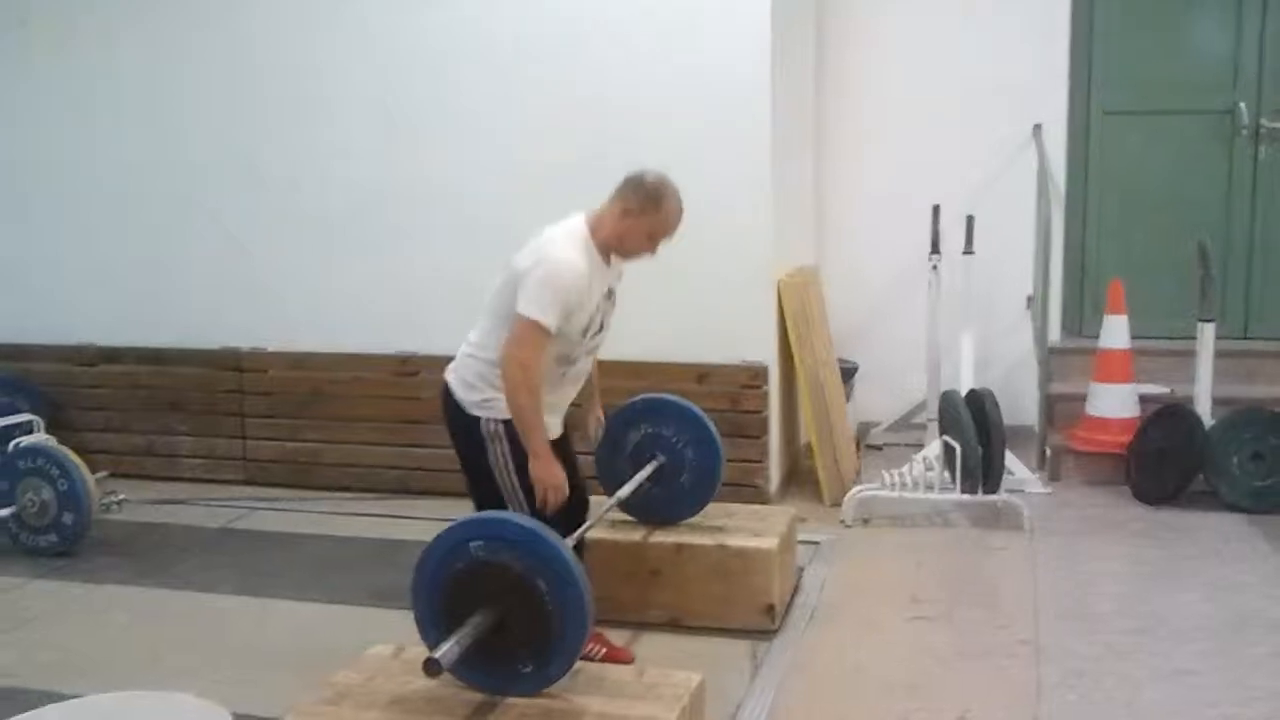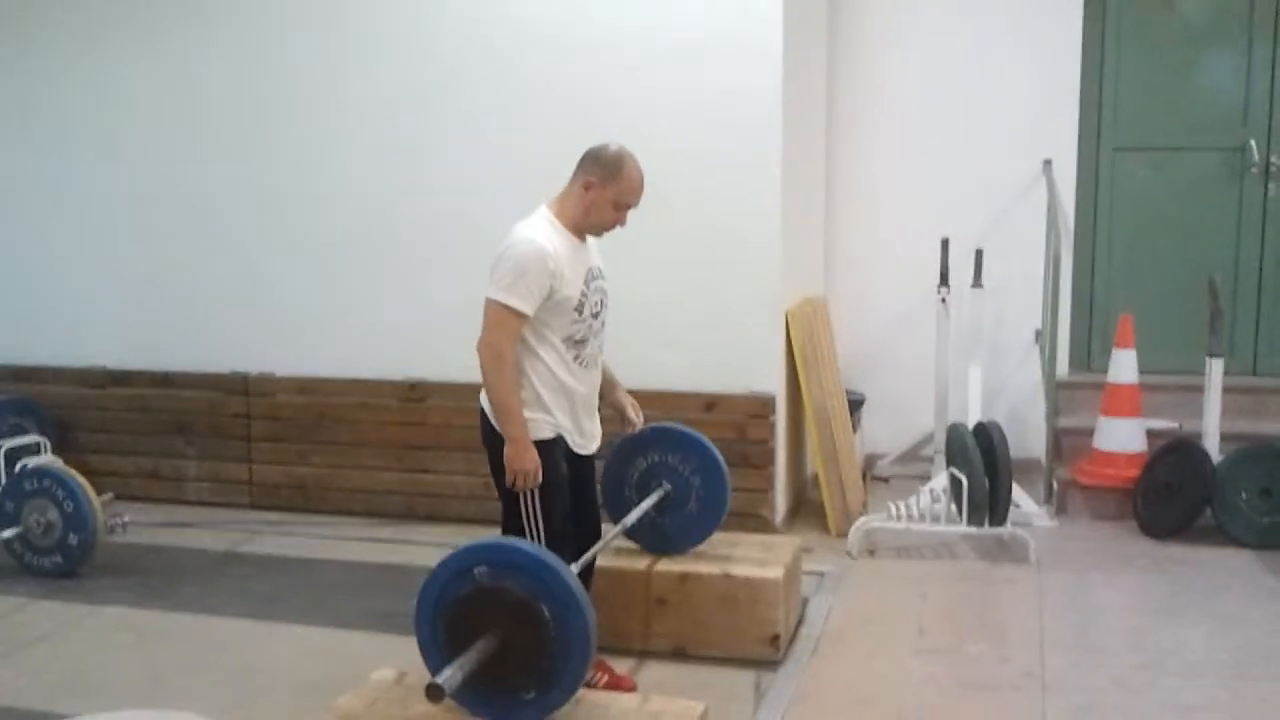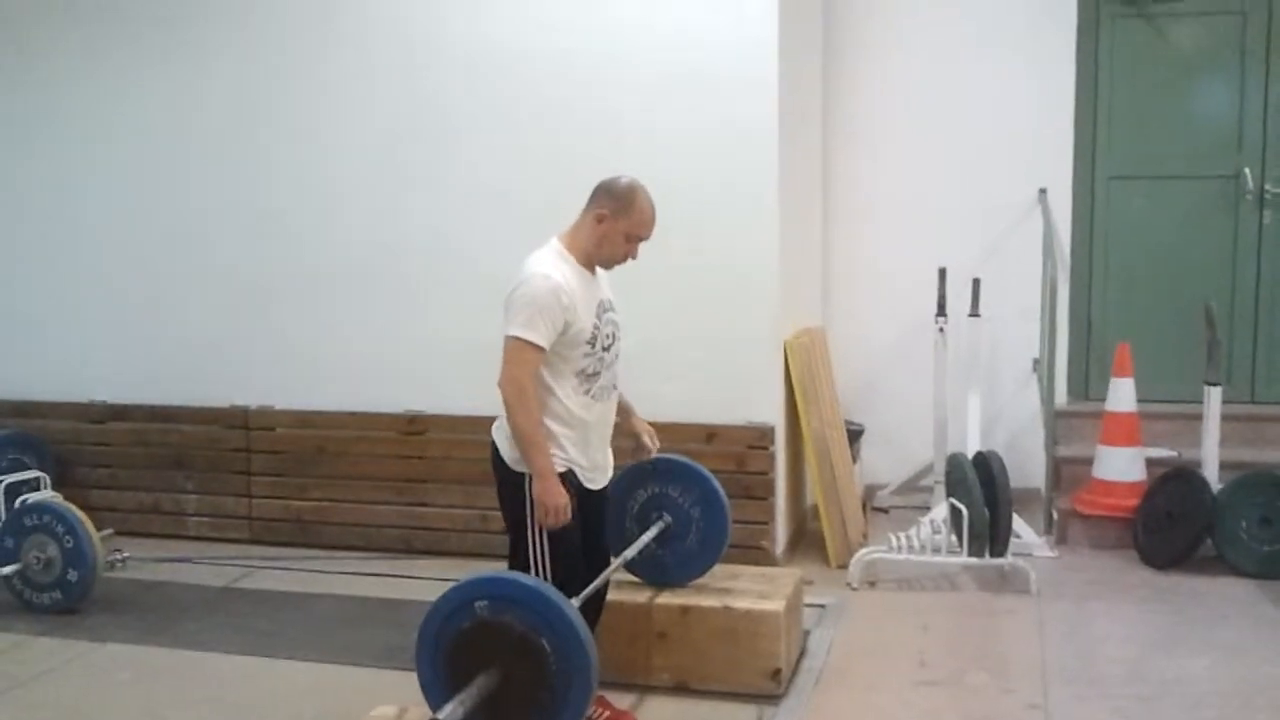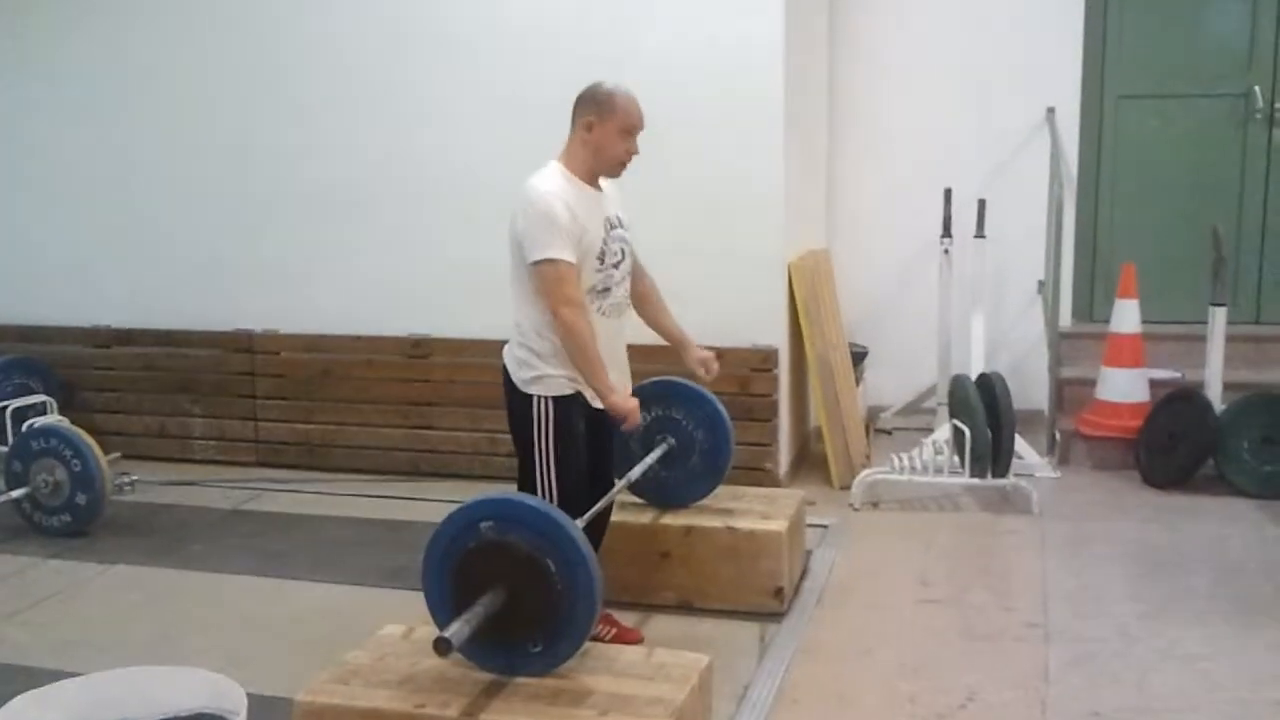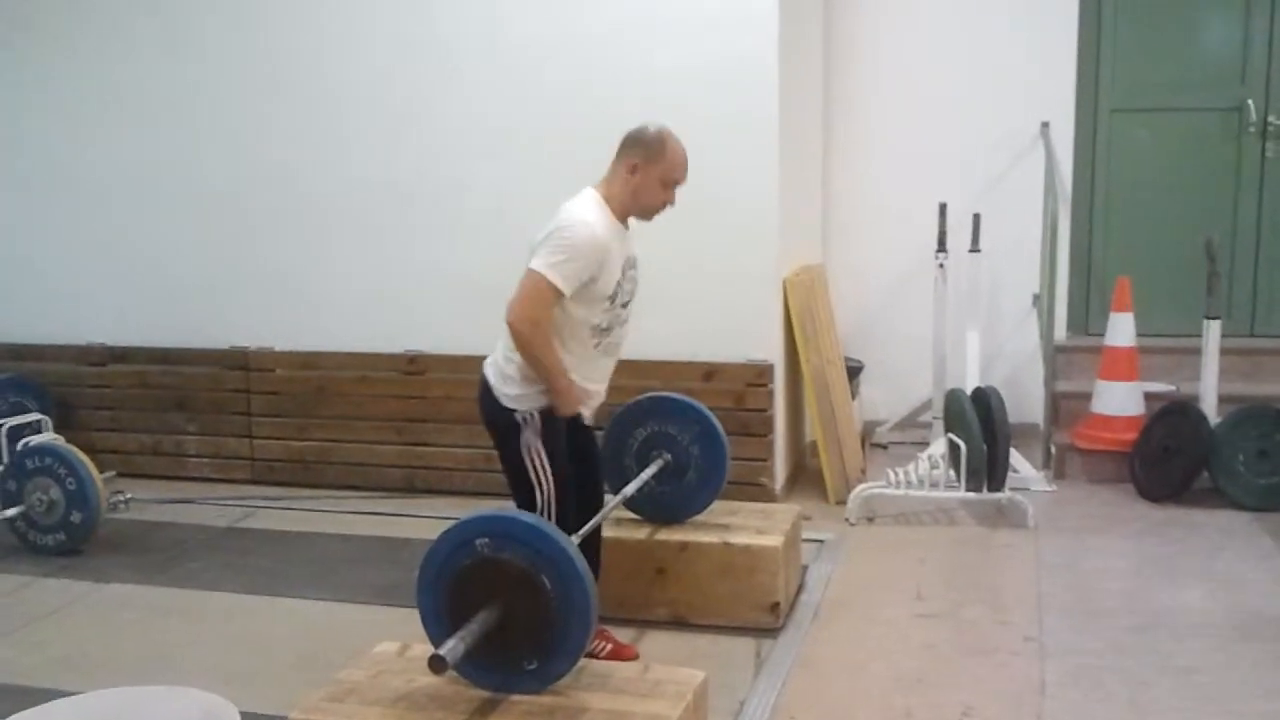
dt=0.7s
person 1, frame 1
left shoulder: (605, 254)
right shoulder: (562, 263)
right elbow: (517, 362)
left wrist: (593, 398)
right wrist: (540, 457)
left hip: (538, 408)
right hip: (490, 407)
left knee: (568, 519)
person 1, frame 2
left shoulder: (583, 245)
right shoulder: (533, 247)
right elbow: (494, 347)
left wrist: (614, 390)
right wrist: (516, 440)
left hip: (574, 428)
right hip: (532, 434)
left knee: (581, 547)
person 1, frame 3
left shoulder: (592, 277)
right shoulder: (545, 281)
right elbow: (516, 384)
left wrist: (630, 416)
right wrist: (544, 478)
left hip: (586, 465)
right hip: (542, 469)
left knee: (589, 584)
person 1, frame 4
left shoulder: (603, 195)
right shoulder: (548, 199)
left elbow: (635, 279)
right elbow: (566, 307)
left wrist: (685, 345)
right wrist: (611, 392)
left hip: (590, 384)
right hip: (548, 386)
left knee: (594, 503)
right knee: (554, 514)
person 1, frame 5
left shoulder: (614, 226)
right shoulder: (585, 229)
right elbow: (522, 317)
left wrist: (575, 392)
right wrist: (562, 392)
left hip: (565, 399)
right hip: (525, 400)
left knee: (586, 514)
right knee: (549, 527)
